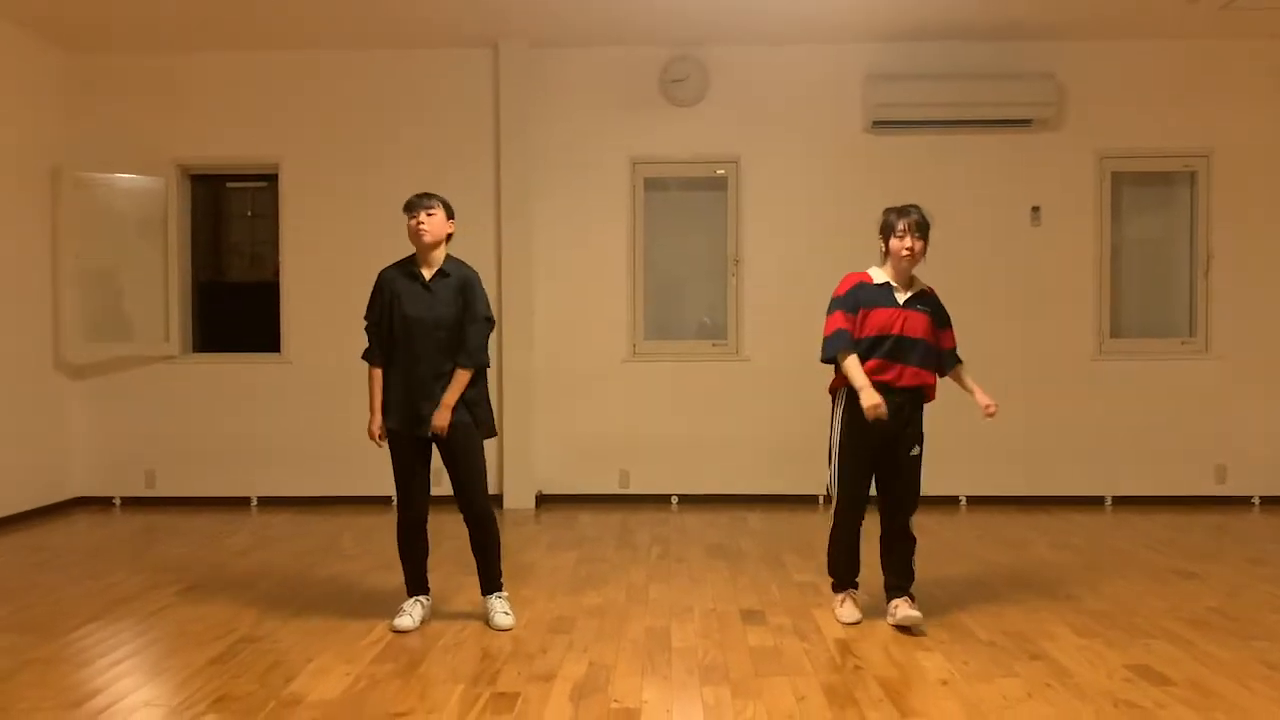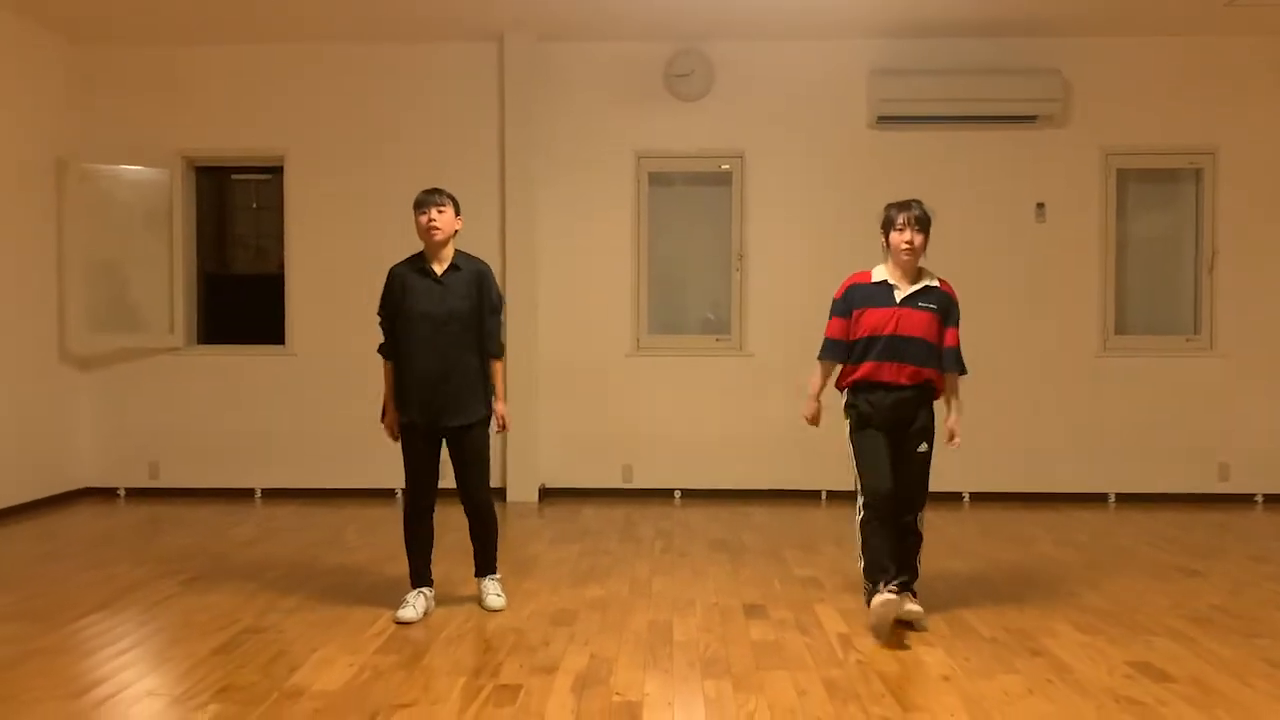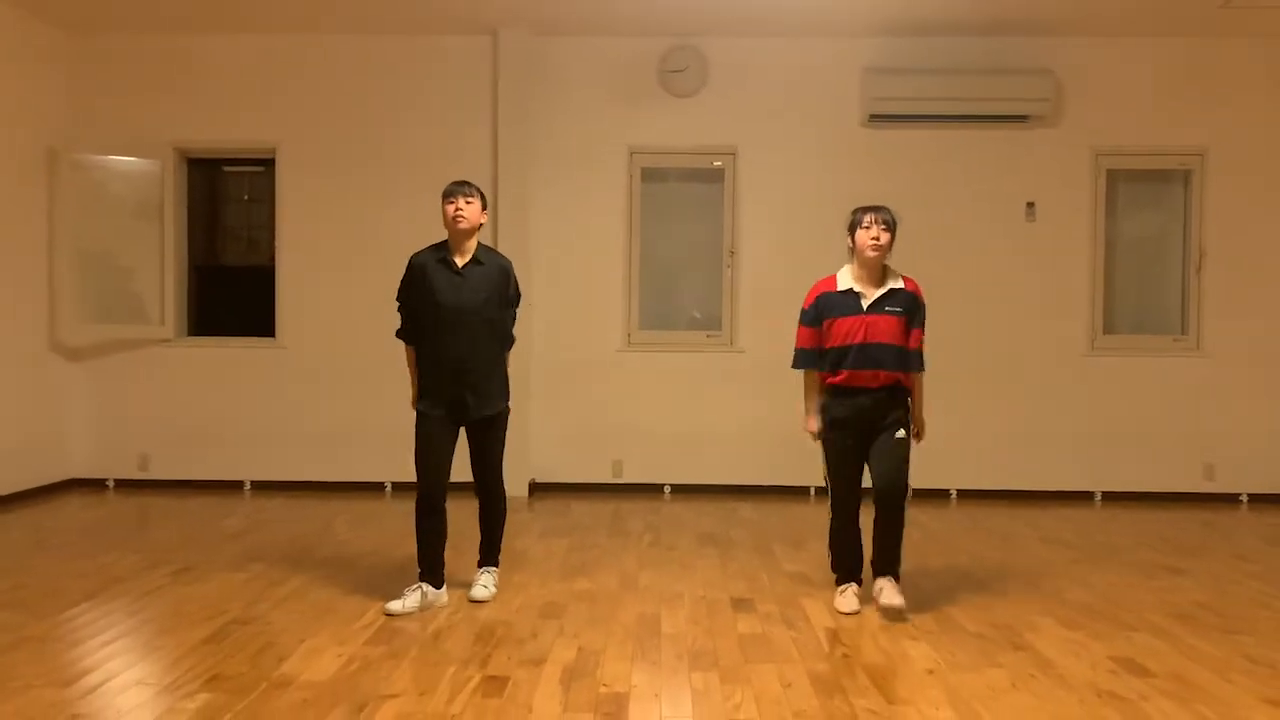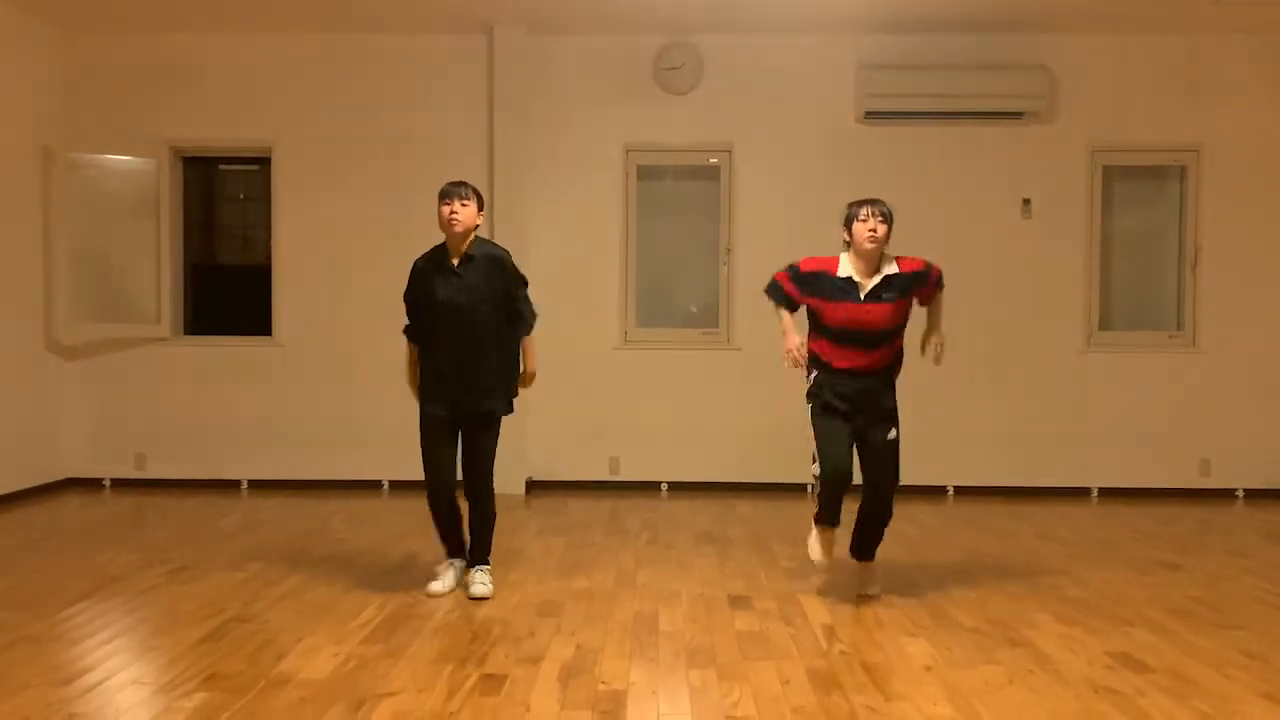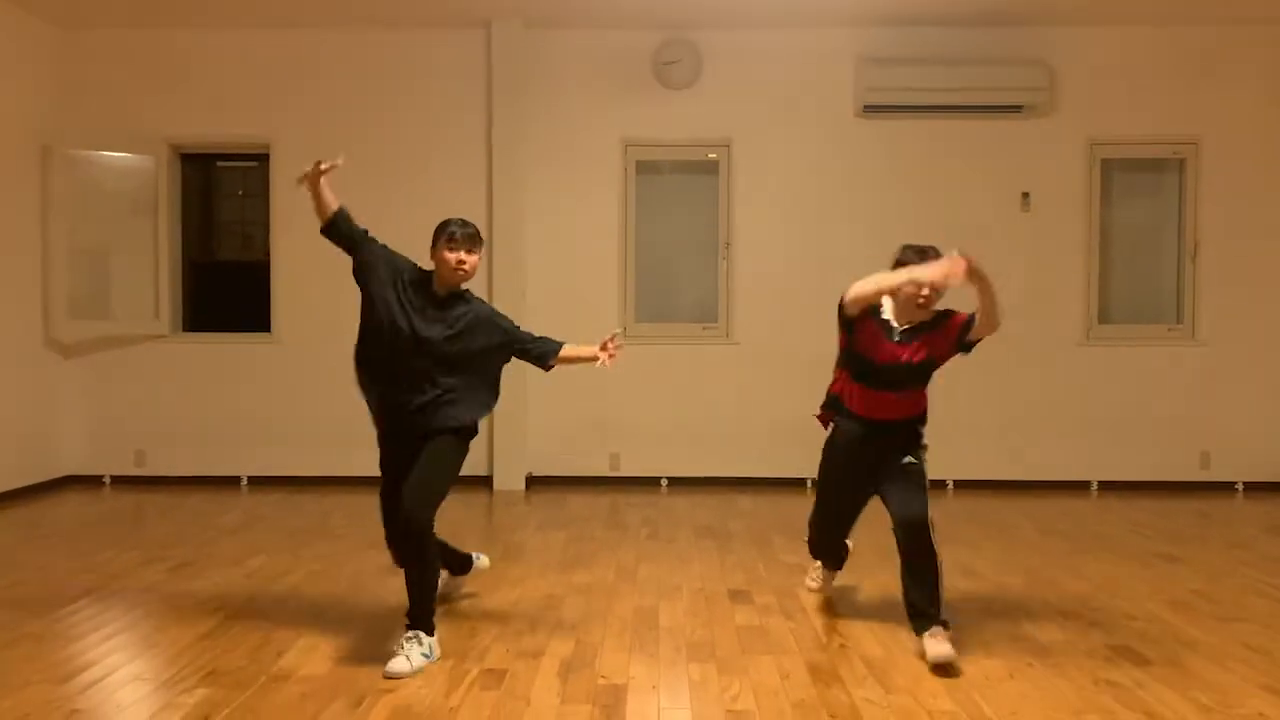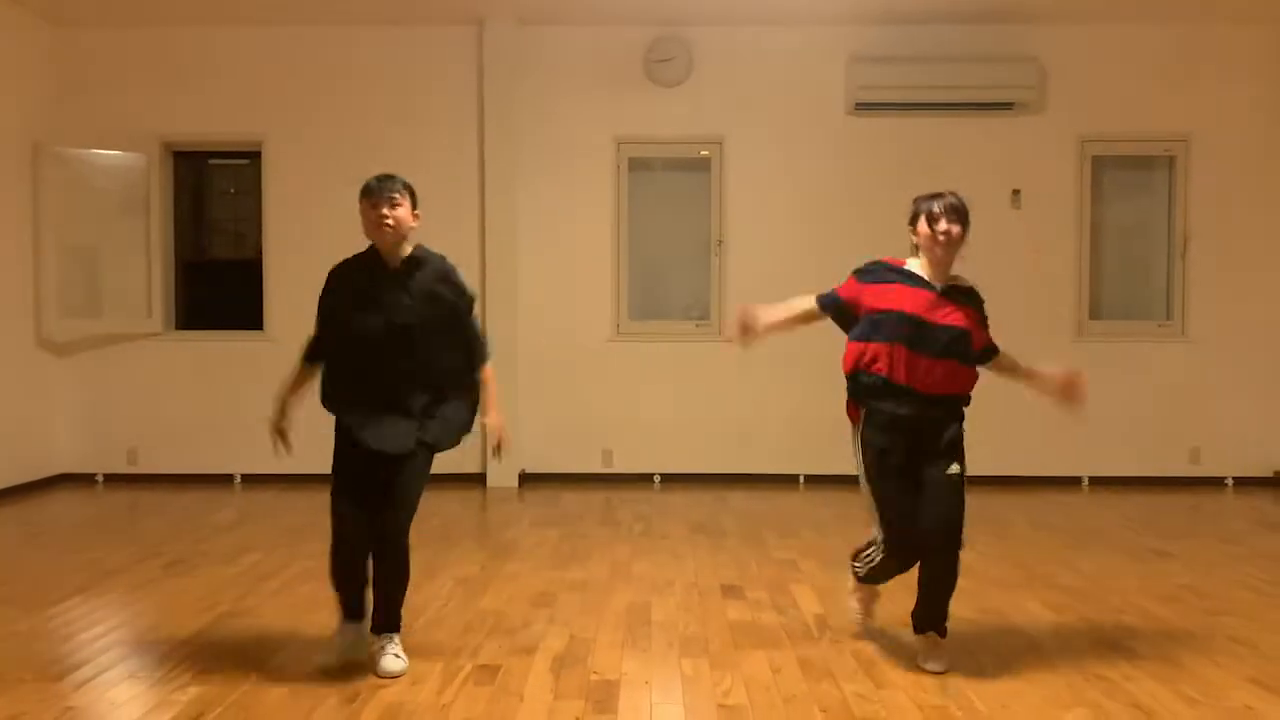
dt=0.5s
person 1, frame 1
left shoulder: (465, 279)
right shoulder: (389, 280)
left elbow: (472, 352)
right elbow: (377, 352)
left wrist: (446, 406)
right wrist: (376, 410)
left hip: (457, 409)
right hip: (403, 413)
left knee: (476, 504)
right knee: (410, 509)
left ankle: (494, 593)
right ankle: (417, 596)
person 1, frame 2
left shoulder: (478, 274)
right shoulder: (400, 277)
left elbow: (492, 343)
right elbow: (390, 348)
left wrist: (499, 397)
right wrist: (389, 405)
left hip: (468, 405)
right hip: (416, 405)
left knee: (477, 496)
right knee: (418, 499)
left ankle: (489, 576)
right ankle: (421, 587)
person 1, frame 3
left shoulder: (499, 268)
right shoulder: (421, 265)
left elbow: (505, 335)
right elbow: (410, 332)
left wrist: (498, 382)
right wrist: (416, 385)
left hip: (487, 395)
right hip: (436, 397)
left knee: (489, 485)
right knee: (430, 489)
left ankle: (487, 568)
right ankle: (430, 583)
person 1, frame 4
left shoulder: (497, 262)
right shoulder: (425, 268)
left elbow: (524, 320)
right elbow: (417, 329)
left wrist: (527, 367)
right wrist: (415, 378)
left hip: (486, 391)
right hip: (441, 392)
left knee: (476, 480)
right knee: (437, 483)
left ankle: (480, 564)
right ankle: (455, 557)
person 1, frame 5
left shoulder: (478, 318)
right shoulder: (392, 275)
left elbow: (533, 347)
right elbow: (344, 232)
left wrist: (591, 352)
right wrist: (319, 185)
left hip: (446, 430)
right hip: (395, 429)
left knee: (412, 511)
right knee: (404, 544)
left ankle: (420, 635)
right ankle: (463, 564)
person 1, frame 6
left shoulder: (438, 275)
right shoulder: (346, 279)
left elbow: (472, 347)
right elbow: (322, 345)
left wrist: (491, 408)
right wrist: (286, 401)
left hip: (417, 421)
right hip: (360, 419)
left knee: (390, 532)
right knee: (349, 536)
left ankle: (387, 633)
right ankle: (353, 621)
person 2, frame 1
left shoulder: (929, 300)
right shoulder: (855, 287)
left elbow: (948, 357)
right elbow: (841, 346)
left wrist: (977, 392)
right wrist: (864, 390)
left hip: (908, 409)
right hip: (860, 408)
left knee: (900, 508)
right knee: (850, 503)
left ankle: (900, 596)
right ankle: (844, 588)
person 2, frame 2
left shoulder: (941, 295)
right shoulder: (857, 287)
left elbow: (951, 361)
right elbow: (834, 348)
left wrist: (954, 412)
right wrist: (814, 396)
left hip: (917, 406)
right hip: (868, 403)
left knee: (910, 504)
right knee: (877, 496)
left ankle: (905, 590)
right ankle: (882, 589)
person 2, frame 3
left shoulder: (908, 294)
right shoulder: (823, 295)
left elbow: (914, 361)
right elbow: (809, 359)
left wrist: (918, 411)
right wrist: (812, 411)
left hip: (889, 407)
right hip: (841, 407)
left knee: (891, 488)
right knee: (844, 500)
left ankle: (885, 577)
right ankle: (847, 581)
person 2, frame 4
left shoulder: (905, 274)
right shoulder: (818, 273)
left elbow: (935, 281)
right elbow: (778, 287)
left wrist: (934, 329)
right wrist: (790, 333)
left hip: (878, 394)
right hip: (831, 390)
left knee: (882, 487)
right knee: (833, 468)
left ankle: (865, 557)
right ankle: (825, 522)
person 2, frame 5
left shoulder: (943, 327)
right shoulder: (863, 314)
left elbow: (989, 324)
right elbow: (856, 294)
left wrist: (979, 279)
right wrist: (915, 273)
left hip: (902, 441)
right hip: (851, 437)
left knee: (913, 523)
right knee: (824, 529)
left ankle: (931, 627)
right ankle: (828, 562)
person 2, frame 6
left shoulder: (967, 300)
right shoulder: (880, 275)
left elbow: (987, 356)
right elbow: (827, 304)
left wrist: (1042, 378)
right wrist: (769, 318)
left hip: (943, 425)
right hip: (884, 419)
left knee: (943, 535)
right knee: (900, 541)
left ankle: (930, 632)
right ankle: (866, 573)
